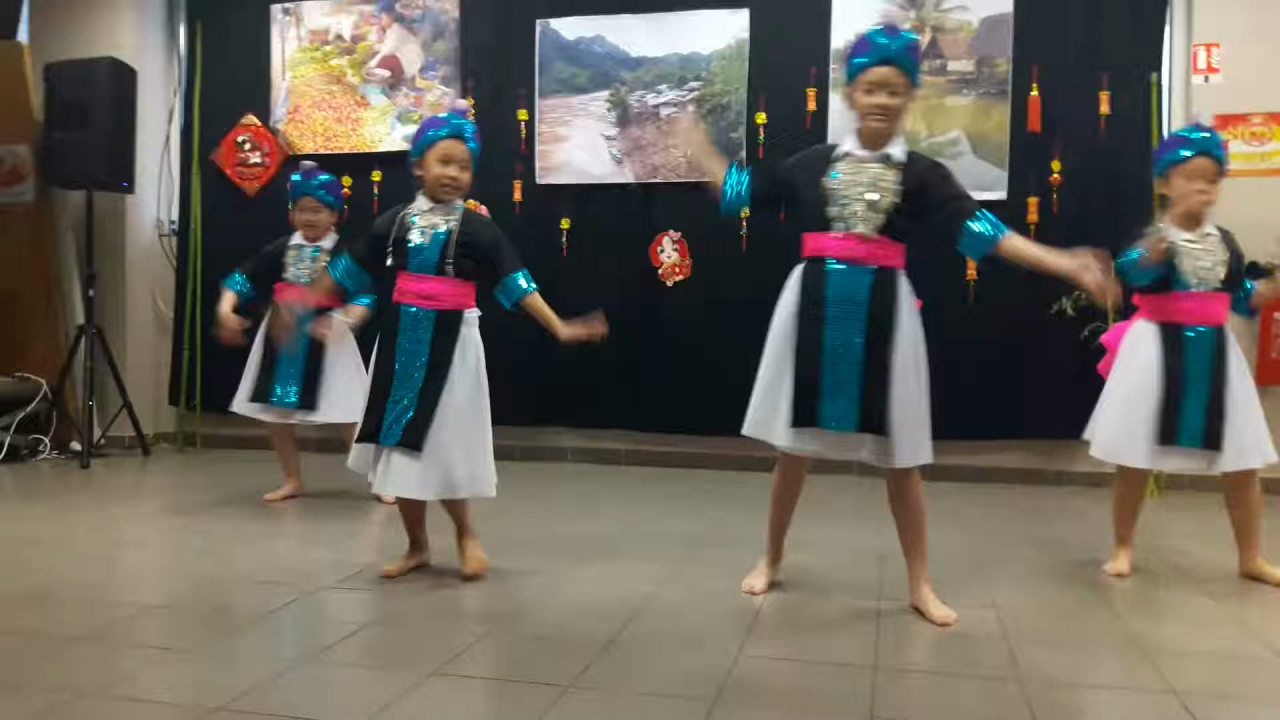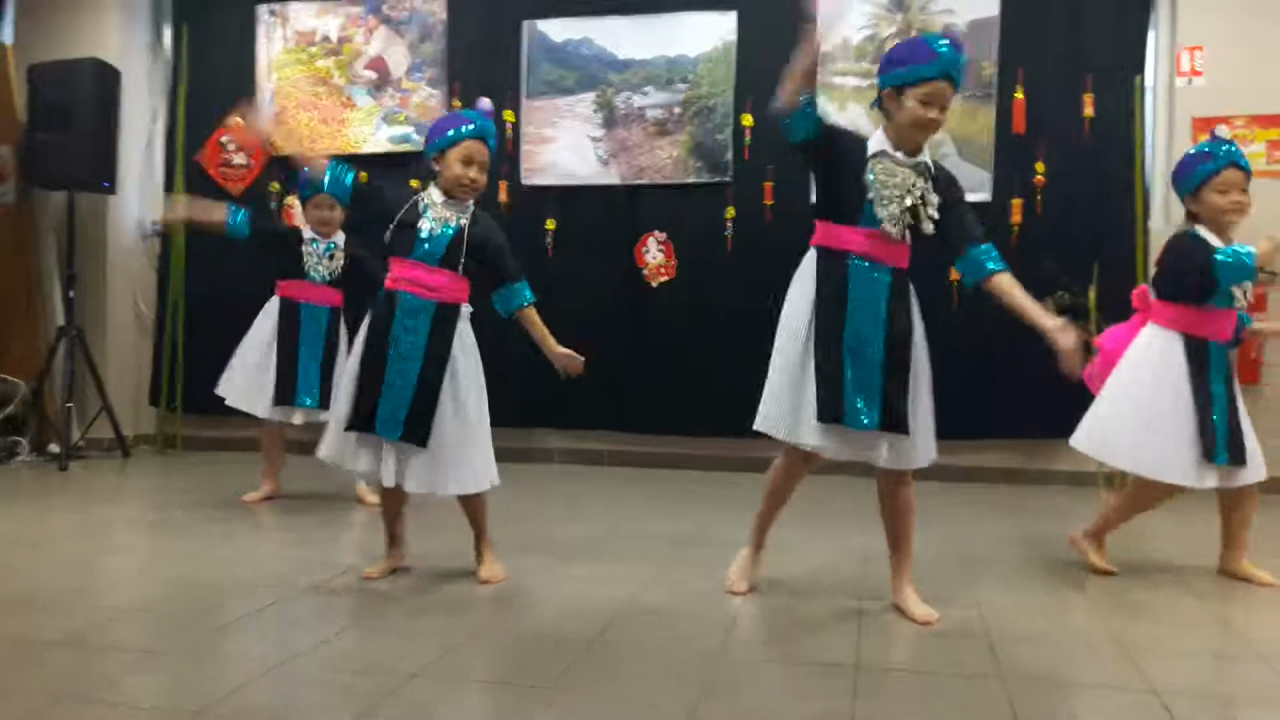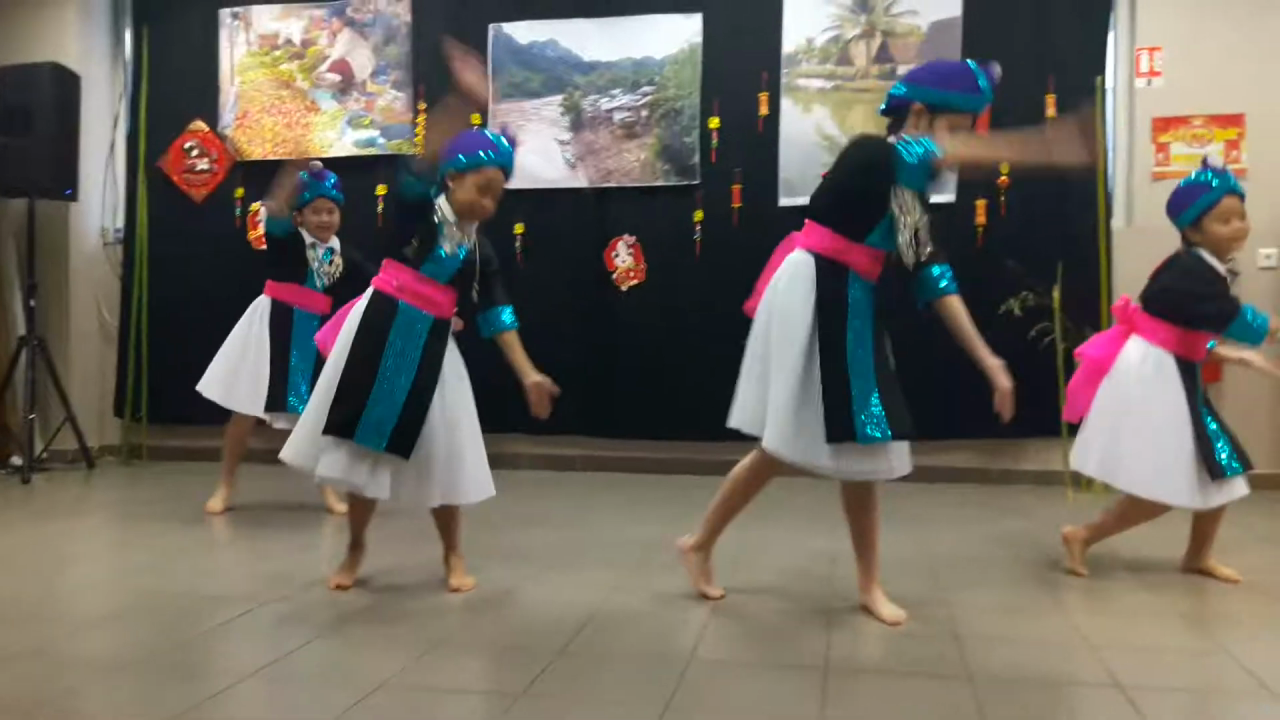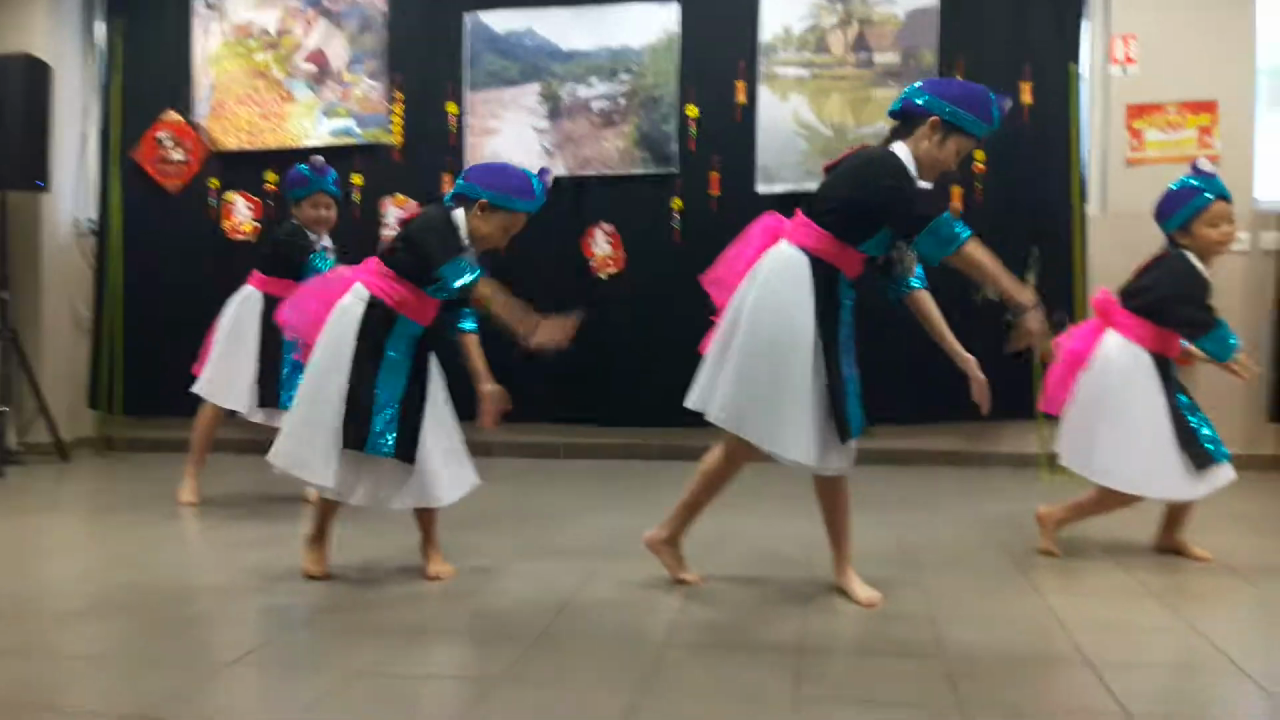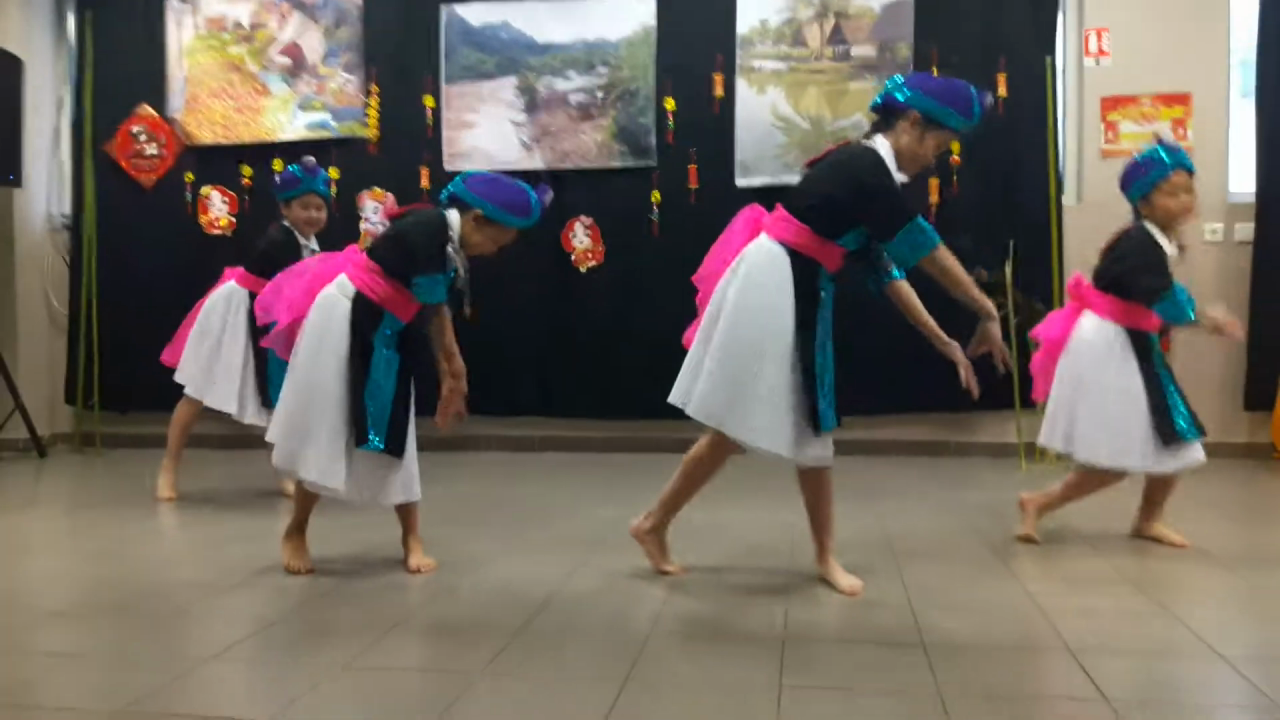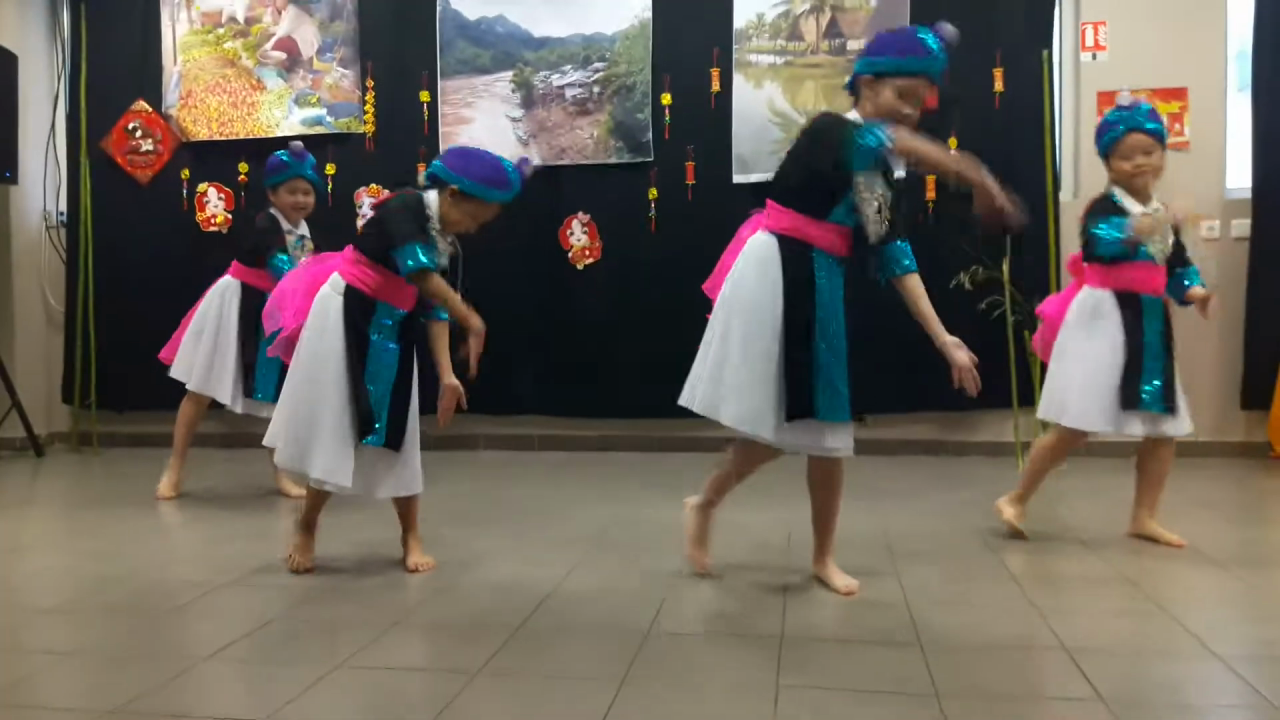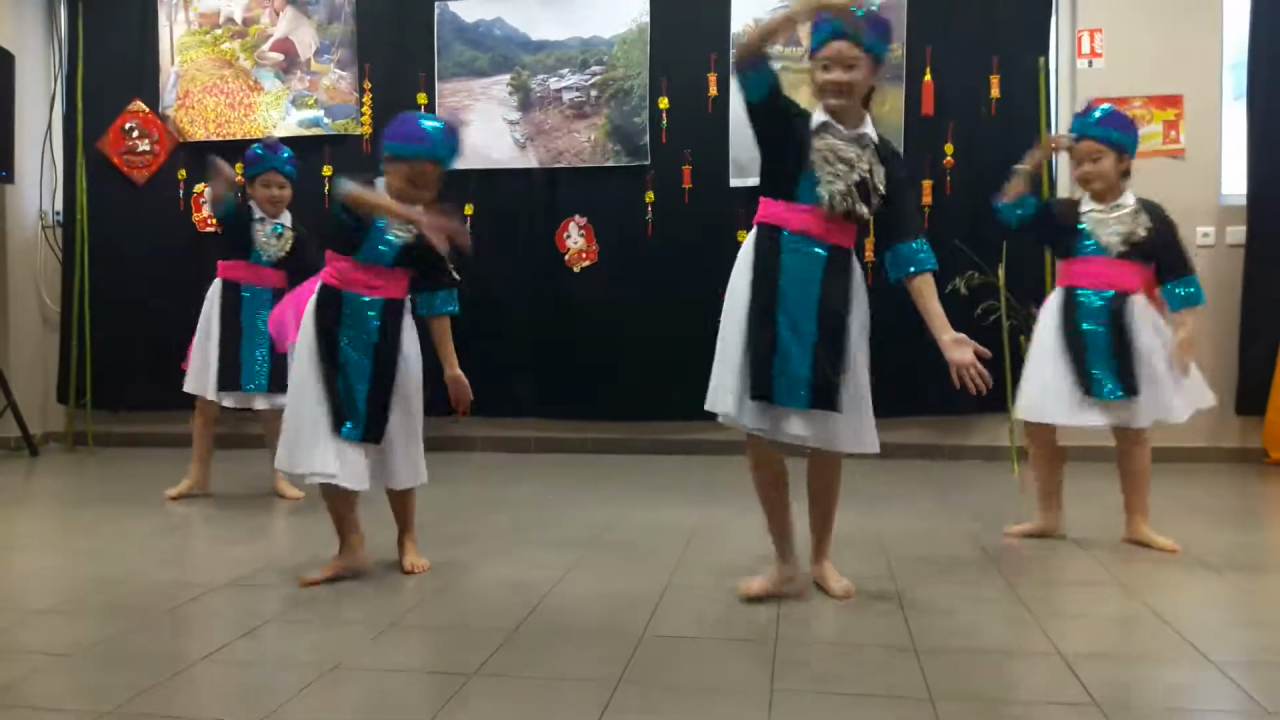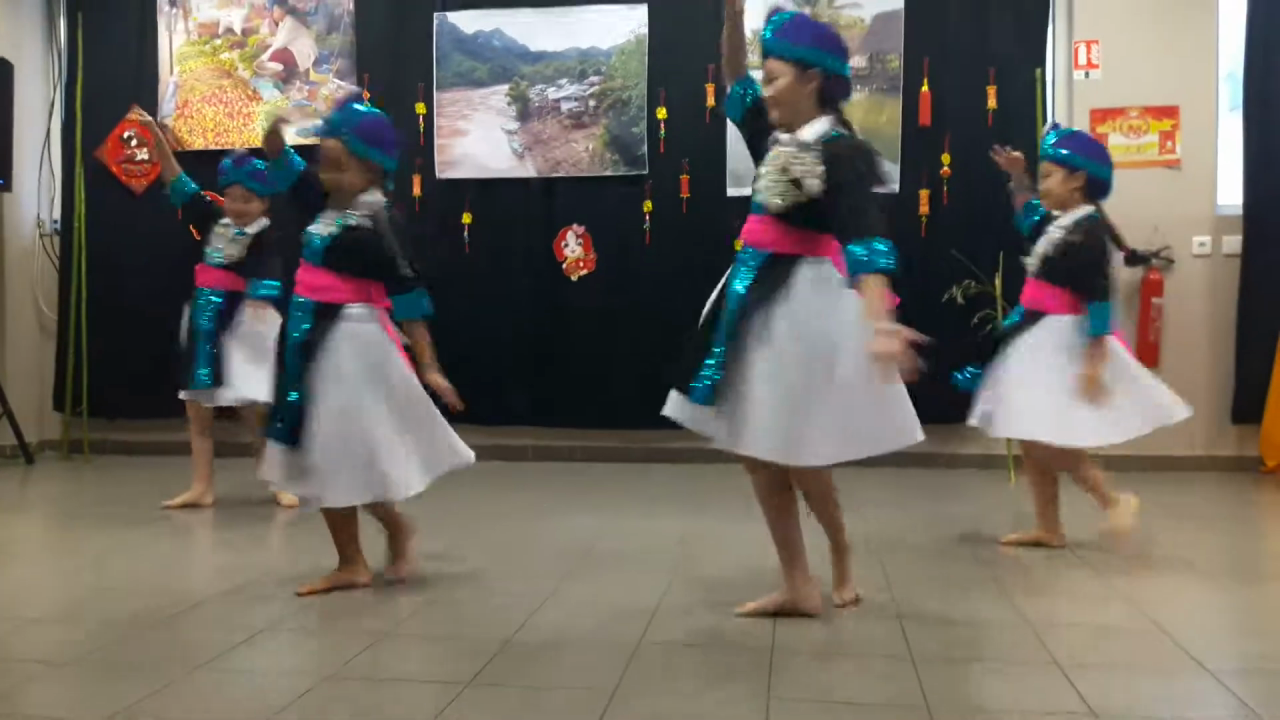
dt=0.2s
person 1, frame 1
left shoulder: (922, 174)
right shoulder: (813, 164)
left elbow: (979, 230)
right elbow: (741, 193)
left wrist: (1061, 262)
right wrist: (699, 147)
left hip: (883, 309)
right hip: (815, 303)
left knee: (896, 452)
right knee: (795, 446)
left ankle: (920, 585)
right ankle: (771, 558)
person 1, frame 2
left shoulder: (940, 182)
right shoulder: (844, 152)
left elbow: (978, 259)
right elbow: (791, 112)
left wrist: (1044, 319)
right wrist: (812, 39)
left hip: (891, 307)
right hip: (830, 298)
left knee: (894, 450)
right knee: (803, 440)
left ankle: (903, 585)
right ankle: (754, 544)
person 1, frame 3
left shoulder: (910, 196)
right shoulder: (869, 156)
left elbow: (933, 280)
right elbow: (928, 155)
left wrist: (986, 359)
right wrist: (1039, 145)
left hip: (851, 311)
right hip: (810, 300)
left knee: (860, 448)
right knee: (785, 444)
left ankle: (870, 585)
right ankle: (700, 542)
person 1, frame 4
left shoulder: (890, 179)
right shoulder: (882, 173)
left elbow: (905, 276)
right elbow: (953, 246)
right wrist: (1026, 302)
left hip: (819, 301)
right hip: (792, 294)
left knee: (828, 437)
right knee: (753, 433)
left ankle: (844, 568)
right ankle: (668, 533)
person 1, frame 5
left shoulder: (873, 183)
right shoulder: (860, 170)
left elbow: (889, 264)
right elbow: (923, 248)
left wrist: (939, 337)
right wrist: (986, 311)
left hip: (803, 295)
right hip: (773, 290)
left knee: (809, 432)
right knee: (745, 428)
left ankle: (825, 559)
right ankle: (652, 524)
person 1, frame 6
left shoulder: (881, 172)
right shoulder: (825, 136)
left elbow: (896, 258)
right elbow: (879, 143)
left wrist: (941, 336)
right wrist: (973, 173)
left hip: (825, 290)
right hip: (777, 278)
left knee: (827, 427)
right knee: (768, 426)
left ankle: (824, 557)
right ankle: (704, 505)
person 1, frame 7
left shoulder: (886, 160)
right shoulder: (785, 127)
left elbow: (908, 250)
right elbow: (747, 57)
left wrist: (945, 335)
left hip: (834, 290)
right hip: (771, 276)
left knee: (826, 434)
right knee: (765, 425)
left ankle: (820, 559)
right ankle: (787, 563)
person 1, frame 8
left shoulder: (848, 151)
right shoulder: (776, 139)
left elbow: (866, 243)
right elbow: (738, 78)
left wrist: (881, 323)
left hip: (802, 297)
right hip: (756, 290)
left knee: (790, 451)
right knee: (755, 447)
left ankle: (841, 566)
right ankle: (798, 585)
person 2, frame 1
left shoulder: (478, 228)
right shoulder: (397, 221)
left elbow: (514, 281)
right elbow: (353, 268)
left wrist: (559, 328)
left hip: (452, 338)
right hip: (403, 337)
left knee: (443, 442)
right knee: (401, 445)
left ankle: (465, 532)
right ankle: (416, 546)
person 2, frame 2
left shoulder: (485, 228)
right shoulder: (406, 208)
left elbow: (512, 292)
left wrist: (552, 348)
left hip: (445, 334)
right hip: (392, 326)
left knee: (453, 442)
right knee: (389, 438)
left ankle: (484, 547)
right ankle: (395, 545)
person 2, frame 3
left shoulder: (481, 252)
right shoulder: (419, 214)
left elbow: (495, 314)
left wrist: (527, 373)
left hip: (431, 347)
right hip: (380, 332)
left knee: (441, 452)
right knee: (365, 444)
left ankle: (453, 558)
right ankle: (355, 550)
person 2, frame 4
left shoulder: (469, 253)
right shoulder: (435, 226)
left elbow: (463, 316)
right elbow: (471, 286)
left wrist: (483, 380)
right wrist: (528, 326)
left hip: (409, 343)
right hip: (365, 328)
left knee: (420, 447)
right knee: (347, 436)
left ankle: (431, 545)
right ankle: (318, 539)
person 2, frame 5
left shoulder: (455, 259)
right shoulder: (426, 226)
left elbow: (438, 315)
right elbow: (433, 304)
left wrist: (450, 380)
right wrist: (456, 365)
left hip: (387, 336)
right hip: (346, 318)
left knee: (390, 436)
right knee: (328, 426)
left ankle: (411, 538)
right ankle: (295, 532)
person 2, frame 6
left shoulder: (448, 246)
right shoulder: (407, 207)
left elbow: (435, 309)
right elbow: (424, 275)
left wrist: (446, 373)
right wrist: (472, 322)
left hip: (393, 331)
right hip: (345, 315)
left knee: (393, 433)
right knee: (332, 424)
left ankle: (411, 536)
right ankle: (306, 527)
person 2, frame 7
left shoulder: (426, 232)
right shoulder: (362, 198)
left elbow: (437, 296)
right elbow: (355, 194)
left wrist: (451, 365)
right wrist: (416, 214)
left hip: (385, 331)
right hip: (331, 318)
left knee: (389, 435)
right knee: (336, 435)
left ankle: (408, 539)
right ankle: (351, 548)
person 2, frame 8
left shoulder: (375, 225)
right shoulder: (331, 204)
left elbow: (408, 296)
right elbow: (292, 161)
left wrist: (432, 370)
right wrist: (276, 132)
left hip: (350, 336)
right hip: (311, 332)
left knee: (350, 449)
right knee: (317, 451)
left ankle: (397, 530)
right ankle: (351, 563)
person 3, frame 1
left shoulder: (1223, 239)
right shoulder: (1154, 236)
right elbow: (1133, 272)
right wrist: (1166, 223)
left hip: (1212, 354)
right hip: (1159, 352)
left knee: (1241, 462)
right knee: (1136, 458)
right ankle: (1123, 546)
person 3, frame 2
left shoulder: (1222, 247)
right shoulder: (1188, 246)
right elbow: (1227, 270)
left hip: (1206, 365)
right hip: (1168, 362)
left knee: (1242, 468)
right knee: (1164, 473)
left ankle: (1234, 558)
right ankle: (1093, 534)
person 3, frame 3
left shoulder: (1200, 271)
right shoulder: (1196, 272)
right elbow: (1231, 320)
left wrist: (1226, 354)
left hip: (1170, 375)
right hip: (1151, 376)
left knee: (1220, 471)
right knee: (1163, 487)
left ankle: (1199, 554)
right ankle: (1082, 535)
person 3, frame 4
left shoulder: (1180, 270)
right shoulder: (1182, 274)
right elbow: (1205, 331)
left wrist: (1199, 355)
right wrist: (1236, 360)
left hip: (1145, 368)
right hip: (1128, 370)
left knee: (1198, 460)
right knee: (1138, 479)
left ankle: (1171, 533)
right ankle: (1056, 515)
person 3, frame 5
left shoulder: (1160, 246)
right shoulder: (1136, 244)
right elbow: (1166, 299)
left wrist: (1202, 319)
right wrist: (1213, 318)
left hip: (1133, 349)
right hip: (1106, 348)
left knee: (1176, 443)
right knee: (1113, 459)
left ankle: (1148, 520)
right ankle: (1037, 504)
person 3, frame 6
left shoulder: (1161, 213)
right shoulder: (1106, 206)
left elbow: (1177, 268)
right elbow: (1106, 241)
left wrist: (1196, 293)
right wrist: (1165, 221)
left hip: (1147, 324)
right hip: (1101, 321)
left knee: (1164, 427)
right knee: (1076, 426)
left ankle: (1144, 518)
right ankle: (1018, 497)
person 3, frame 7
left shoulder: (1149, 215)
right shoulder: (1067, 212)
left elbow: (1177, 273)
right elbow: (1011, 212)
left wrist: (1185, 328)
right wrist: (1028, 168)
left hip: (1121, 322)
right hip: (1070, 320)
left knee: (1130, 428)
right knee: (1041, 423)
left ankle: (1137, 524)
right ankle: (1048, 515)
person 3, frame 8
left shoulder: (1085, 235)
right shoulder: (1057, 225)
left elbow: (1096, 301)
right elbow: (1030, 218)
left wrist: (1096, 361)
right wrist: (1018, 179)
left hip: (1067, 340)
right hip: (1041, 337)
left knee: (1044, 436)
right knee: (1032, 437)
left ankle: (1114, 499)
right ankle: (1047, 524)
person 4, frame 1
left shoulder: (342, 254)
right shoulder: (279, 250)
left elbow: (362, 298)
right elbow: (243, 279)
left wrist: (342, 322)
right wrist: (225, 310)
left hip: (329, 335)
right hip: (282, 333)
left knee: (348, 413)
right knee: (275, 413)
right ankle: (293, 480)
person 4, frame 2
left shoulder: (353, 254)
right shoulder: (287, 239)
left elbow: (375, 290)
right elbow: (244, 222)
right wrist: (194, 210)
left hip: (328, 330)
right hip: (285, 326)
right knee: (272, 409)
left ankle: (360, 481)
right ankle: (271, 480)
person 4, frame 3
left shoulder: (342, 257)
right shoulder: (287, 240)
left elbow: (356, 298)
right elbow: (275, 216)
right wrist: (288, 182)
left hip: (313, 334)
right hip: (273, 327)
right knee: (246, 411)
left ankle: (329, 489)
right ankle: (225, 486)
person 4, frame 4
left shoulder: (323, 245)
right shoulder: (287, 237)
right elbow: (321, 268)
right hip: (257, 317)
right knee: (219, 397)
right ankle: (191, 476)
person 4, frame 5
left shoulder: (309, 247)
right shoulder: (279, 241)
right hip: (237, 313)
left knee: (282, 396)
right knee: (198, 394)
left ankle: (285, 474)
right ankle: (168, 471)
person 4, frame 6
left shoulder: (308, 238)
right shoulder: (269, 225)
right elbow: (283, 265)
right hip: (236, 309)
left knee: (278, 395)
right knee: (202, 389)
left ankle: (282, 474)
right ankle: (173, 470)
person 4, frame 7
left shoulder: (296, 234)
right shoulder: (240, 216)
left elbow: (306, 280)
right elbow: (219, 201)
right wrist: (224, 184)
left hip: (271, 314)
right hip: (227, 309)
left knee: (273, 399)
right knee: (208, 394)
left ankle: (281, 476)
right ankle: (198, 475)
person 4, frame 8
left shoulder: (267, 238)
right shoulder: (213, 224)
left elbow: (265, 283)
right elbow: (180, 187)
left wrist: (260, 326)
right wrist: (160, 146)
left hip: (241, 319)
right hip: (207, 316)
left knee: (253, 406)
right knee: (198, 405)
right ankle: (201, 487)
